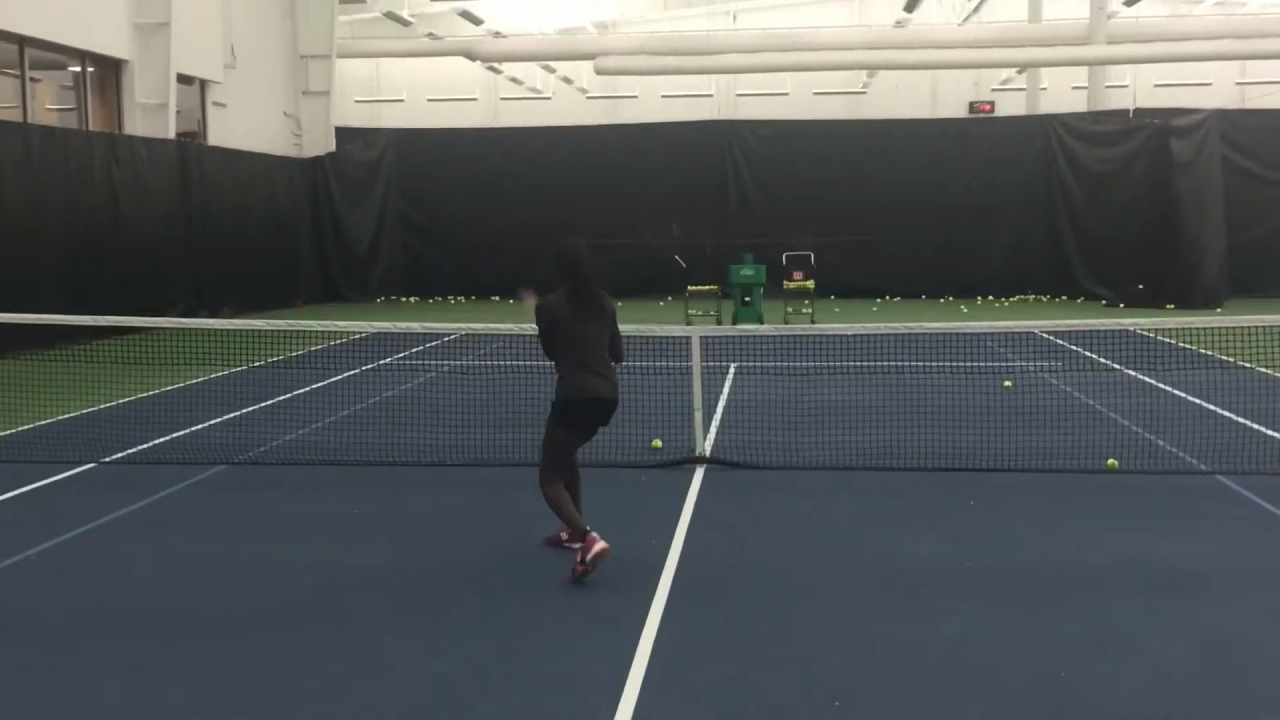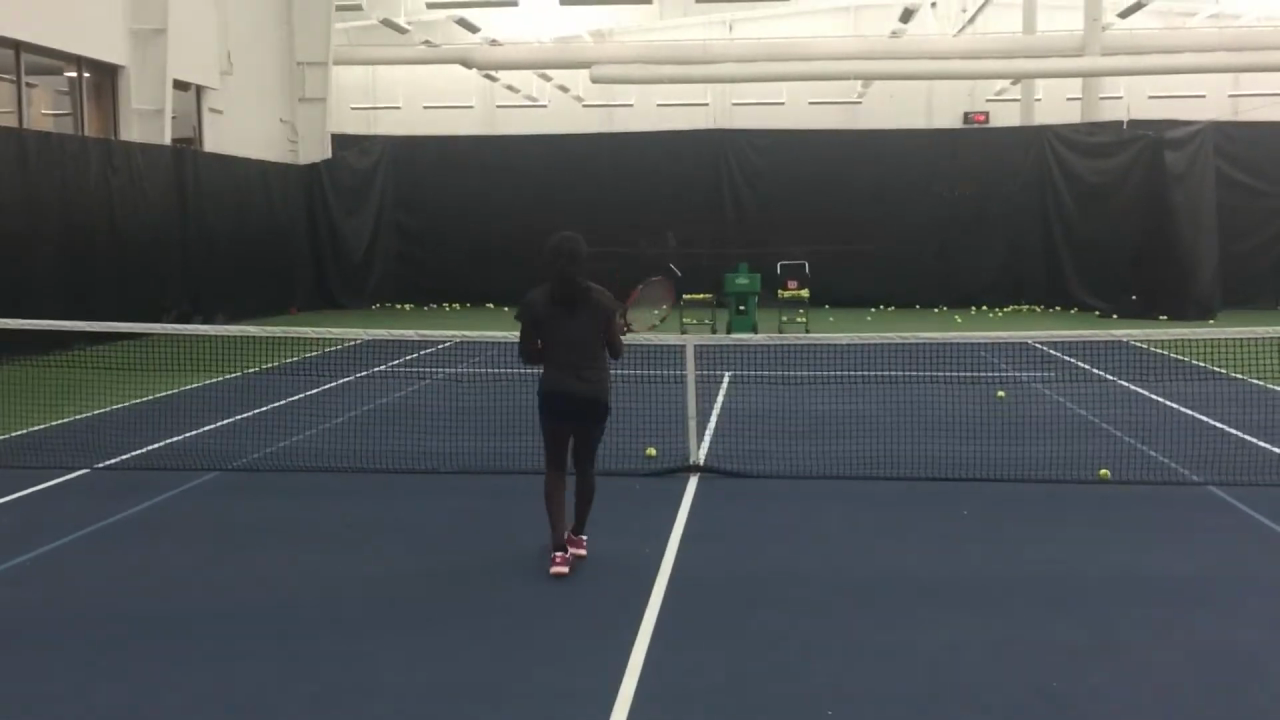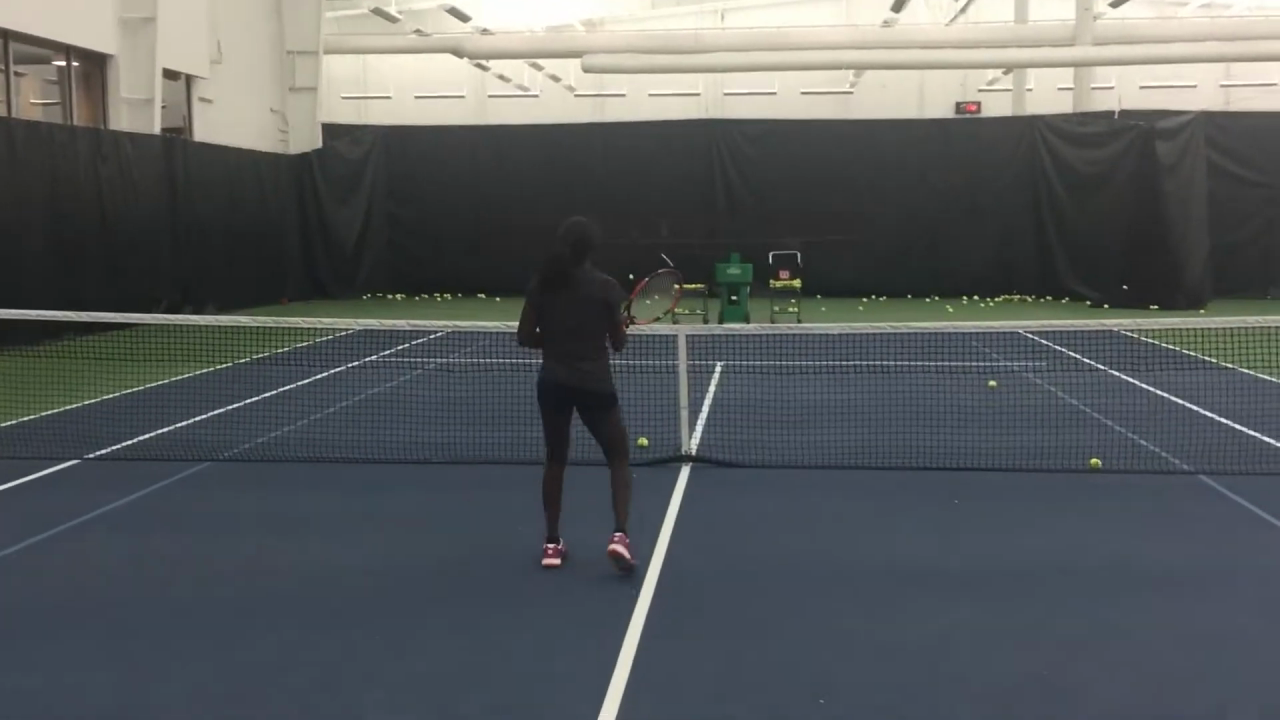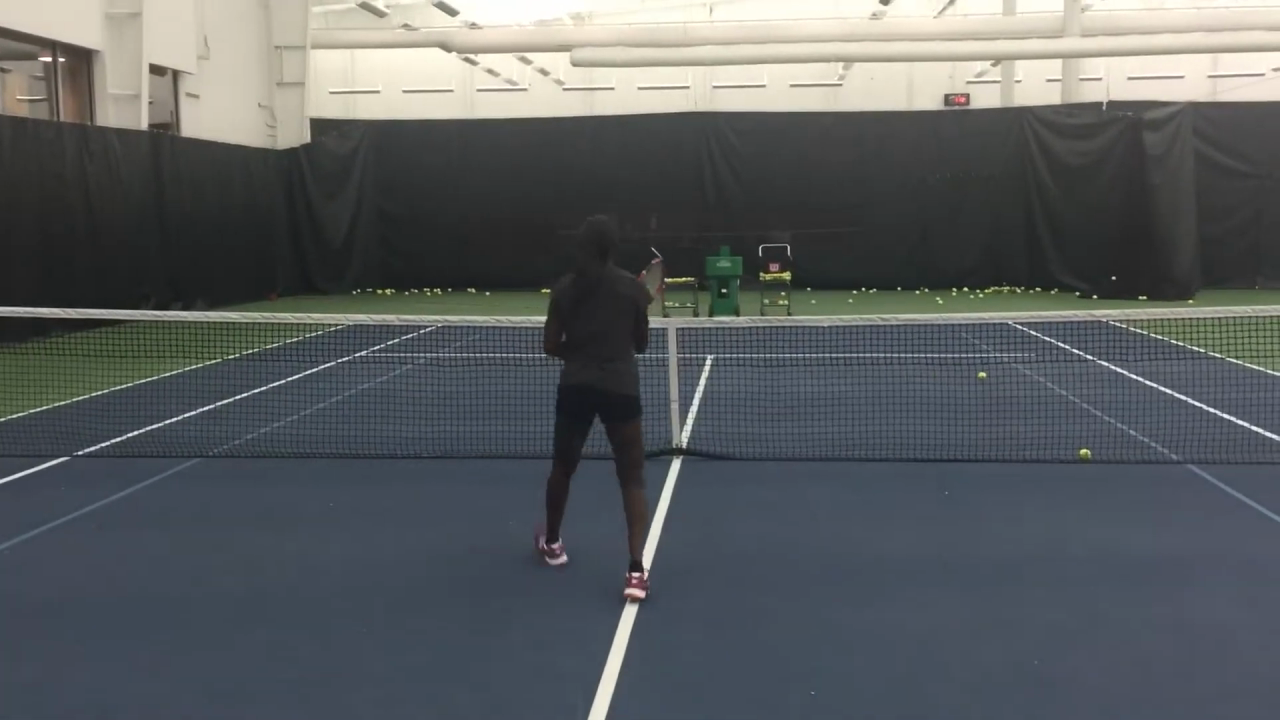
dt=0.3s
person 1, frame 1
left shoulder: (549, 305)
right shoulder: (604, 302)
left elbow: (551, 352)
left hip: (575, 396)
right hip: (607, 396)
left knee: (550, 481)
right knee: (565, 459)
left ankle: (588, 537)
right ankle: (573, 530)
person 1, frame 2
left shoulder: (535, 300)
right shoulder: (602, 298)
left elbow: (528, 355)
right elbow: (616, 352)
right wrist: (617, 331)
left hip: (555, 392)
right hip: (594, 393)
left knee: (556, 468)
right knee: (585, 465)
left ankle: (559, 552)
right ankle: (577, 536)
person 1, frame 3
left shoulder: (542, 283)
right shoulder: (607, 287)
left elbow: (525, 337)
right elbow: (617, 344)
right wrist: (621, 325)
left hip: (553, 382)
right hip: (595, 385)
left knee: (556, 460)
right knee: (619, 460)
left ankle: (553, 544)
right ankle: (620, 536)
person 1, frame 4
left shoulder: (565, 288)
right shoulder: (633, 287)
left elbow: (551, 347)
right elbow: (641, 344)
left hip: (576, 387)
right hip: (620, 390)
left knee: (563, 467)
right knee: (632, 481)
left ankle: (552, 542)
right ankle: (636, 572)
